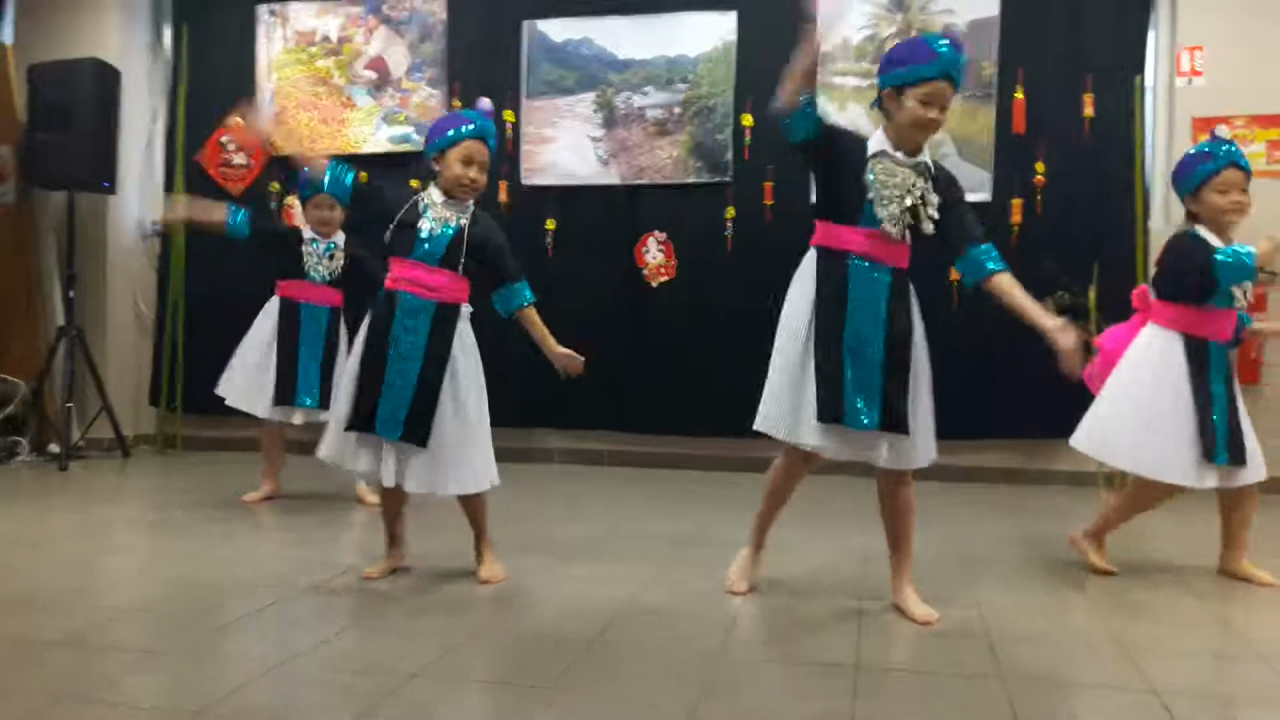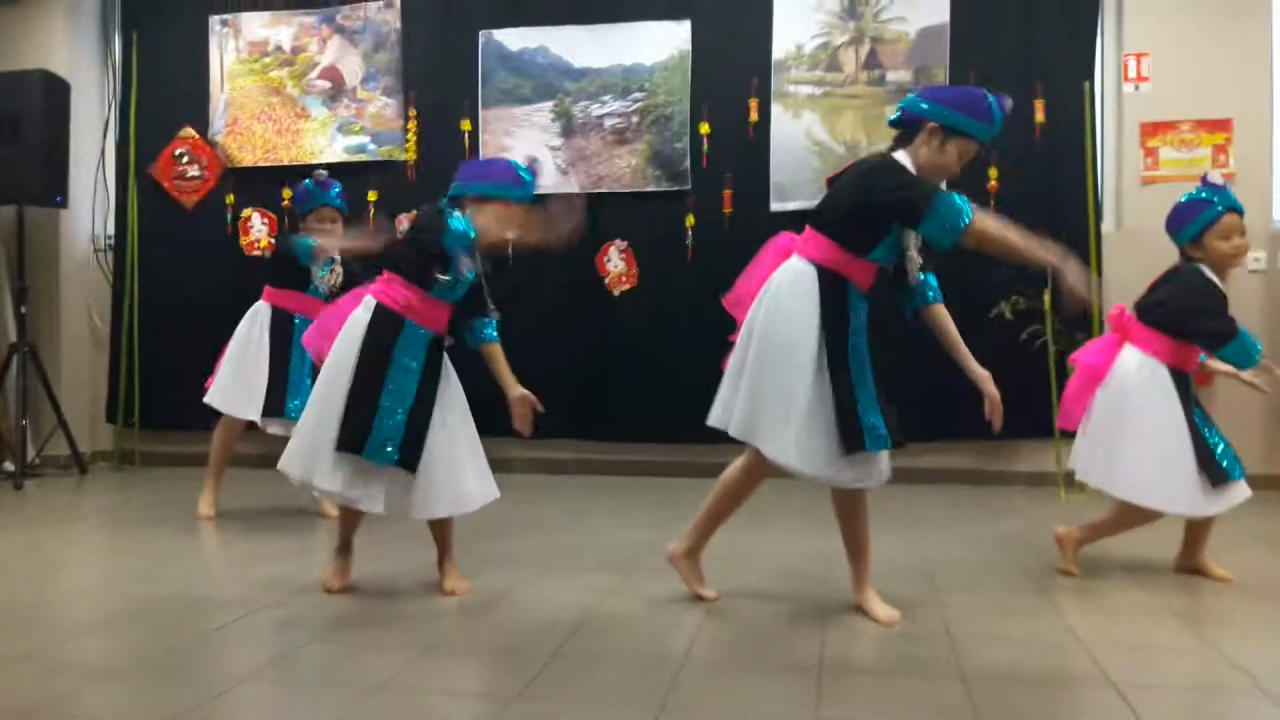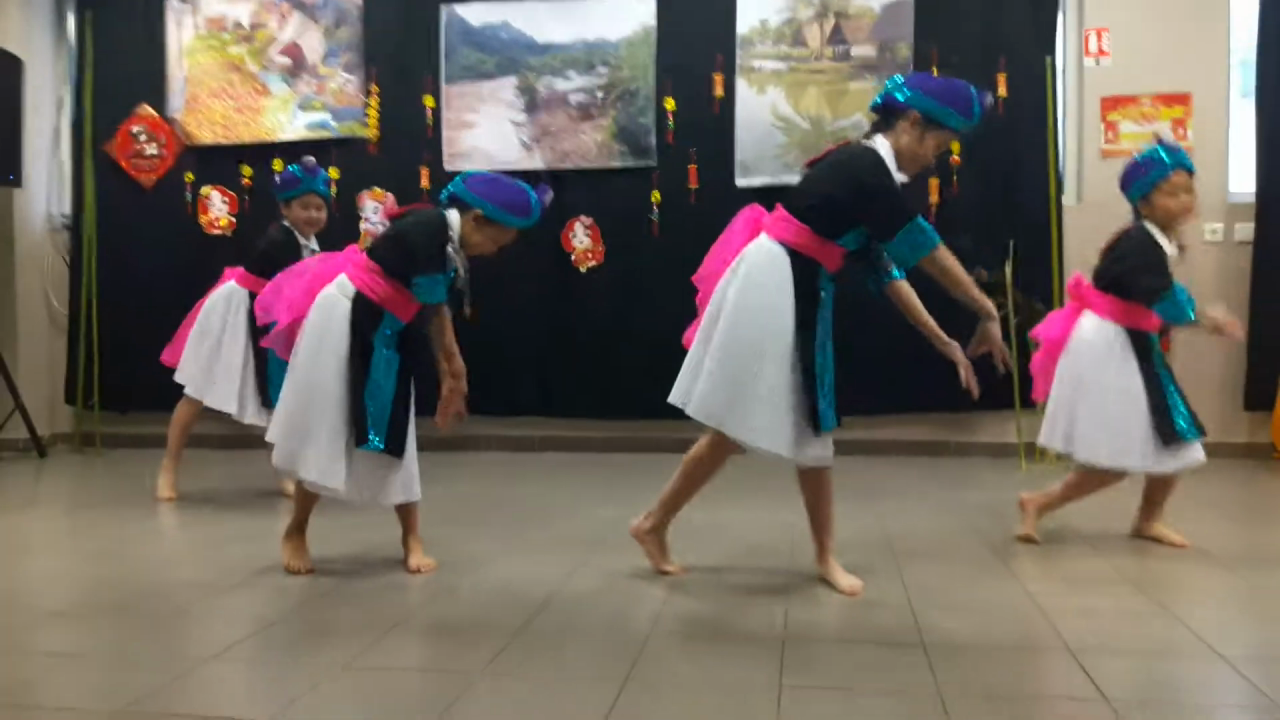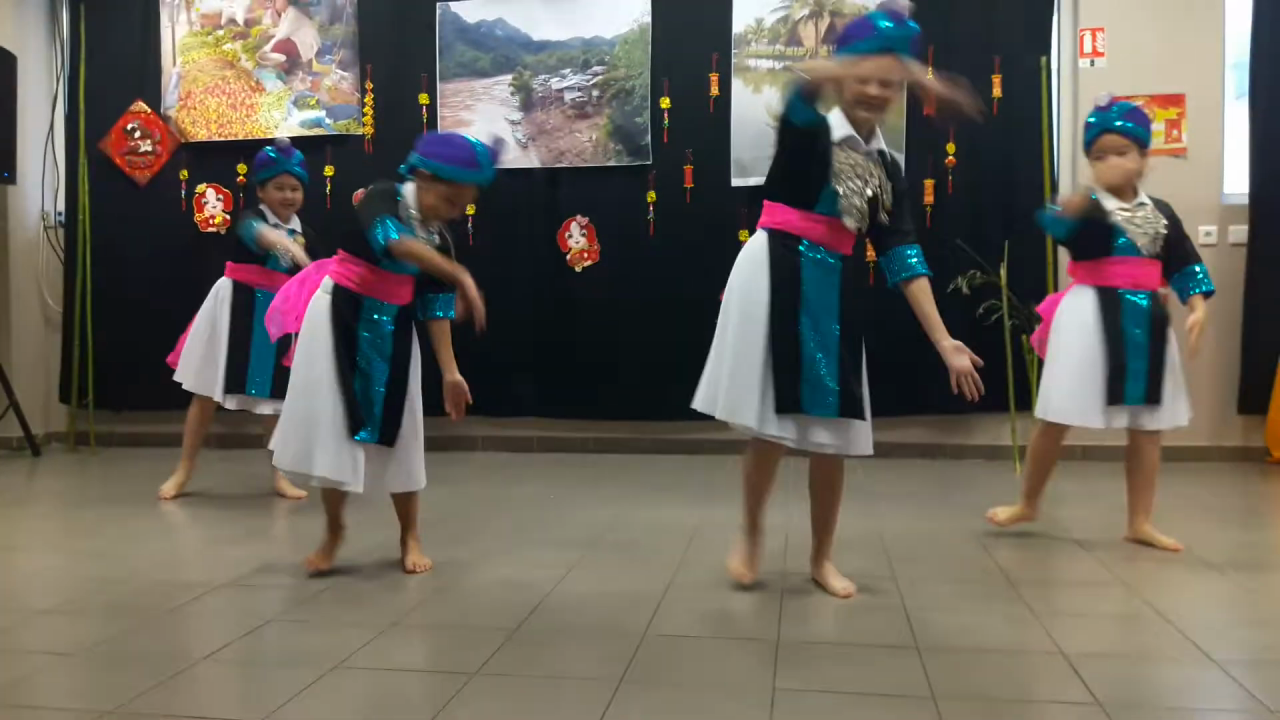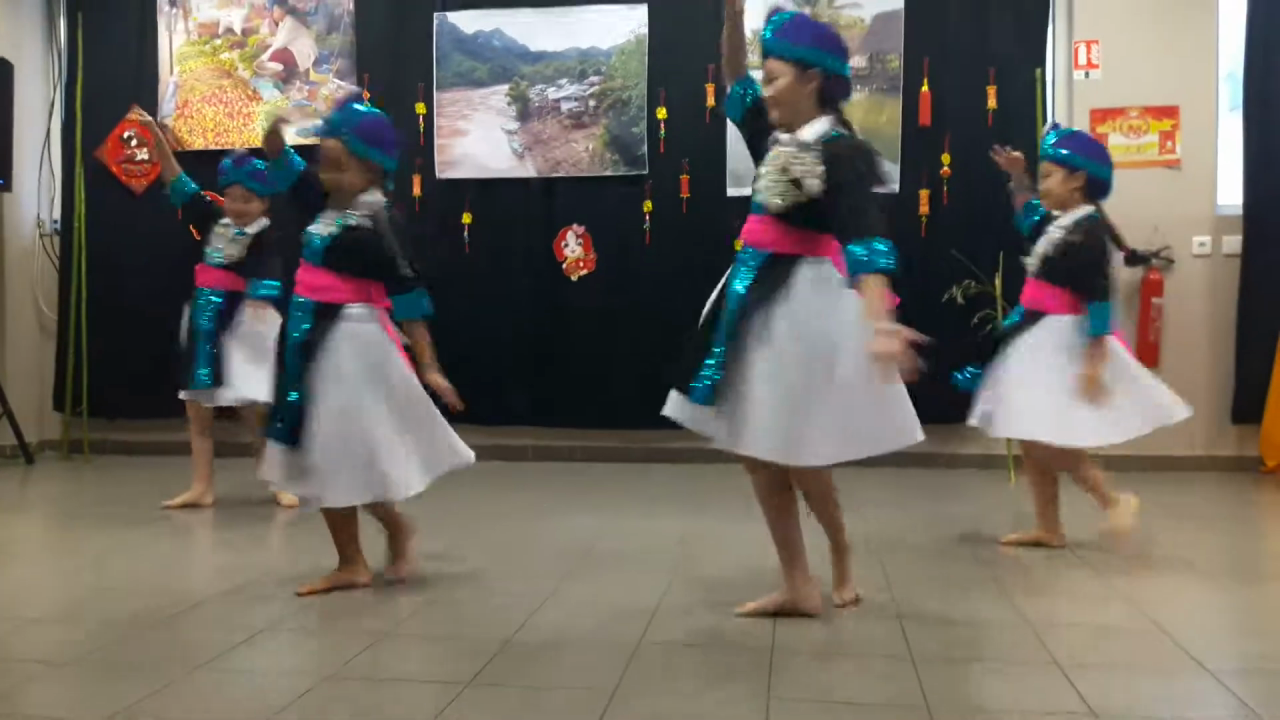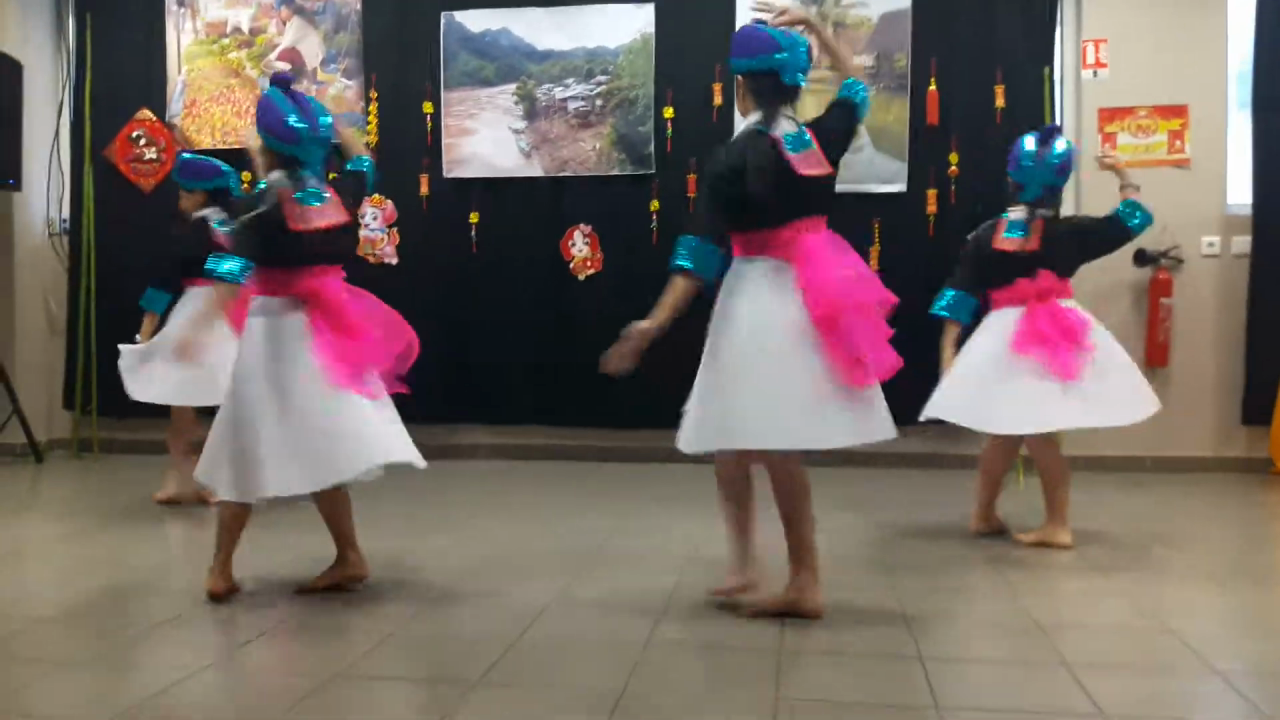
dt=0.3s
person 1, frame 1
left shoulder: (940, 182)
right shoulder: (844, 152)
left elbow: (978, 259)
right elbow: (791, 112)
left wrist: (1044, 319)
right wrist: (812, 39)
left hip: (891, 307)
right hip: (830, 298)
left knee: (894, 450)
right knee: (803, 440)
left ankle: (903, 585)
right ankle: (754, 544)
person 1, frame 2
left shoulder: (908, 206)
right shoulder: (881, 178)
left elbow: (922, 289)
right elbow: (965, 222)
left wrist: (973, 369)
right wrist: (1055, 258)
left hip: (839, 317)
right hip: (806, 308)
left knee: (850, 456)
right knee: (776, 450)
left ankle: (862, 586)
right ankle: (688, 547)
person 1, frame 3
left shoulder: (873, 183)
right shoulder: (860, 170)
left elbow: (889, 264)
right elbow: (923, 248)
left wrist: (939, 337)
right wrist: (986, 311)
left hip: (803, 295)
right hip: (773, 290)
left knee: (809, 432)
right knee: (745, 428)
left ankle: (825, 559)
right ankle: (652, 524)
person 1, frame 4
left shoulder: (886, 170)
right shoulder: (806, 132)
left elbow: (904, 257)
right elbow: (810, 79)
left wrist: (942, 341)
right wrist: (919, 74)
left hip: (832, 289)
right hip: (776, 277)
left knee: (829, 432)
right knee: (773, 425)
left ankle: (820, 559)
right ankle: (751, 533)
person 1, frame 5
left shoulder: (848, 151)
right shoulder: (776, 139)
left elbow: (866, 243)
right elbow: (738, 78)
left wrist: (881, 323)
left hip: (802, 297)
right hip: (756, 290)
left knee: (790, 451)
right knee: (755, 447)
left ankle: (841, 566)
right ankle: (798, 585)
person 1, frame 6
left shoulder: (734, 156)
right shoulder: (822, 138)
left elbow: (701, 246)
right elbow: (858, 86)
left wrist: (656, 322)
left hip: (761, 297)
right hip: (817, 293)
left knee: (767, 445)
right knee: (773, 445)
right ankle: (794, 579)
person 2, frame 1
left shoulder: (485, 228)
right shoulder: (406, 208)
left elbow: (512, 292)
left wrist: (552, 348)
left hip: (445, 334)
right hip: (392, 326)
left knee: (453, 442)
right knee: (389, 438)
left ankle: (484, 547)
right ankle: (395, 545)
person 2, frame 2
left shoulder: (477, 265)
right shoulder: (433, 225)
left elbow: (481, 327)
right elbow: (473, 233)
left wrist: (511, 388)
right wrist: (538, 229)
left hip: (426, 356)
right hip: (379, 341)
left knee: (437, 462)
right knee: (366, 455)
left ankle: (447, 561)
right ankle: (343, 552)
person 2, frame 3
left shoulder: (455, 259)
right shoulder: (426, 226)
left elbow: (438, 315)
right elbow: (433, 304)
left wrist: (450, 380)
right wrist: (456, 365)
left hip: (387, 336)
right hip: (346, 318)
left knee: (390, 436)
right knee: (328, 426)
left ankle: (411, 538)
right ankle: (295, 532)
person 2, frame 4
left shoulder: (438, 238)
right shoulder: (383, 198)
left elbow: (436, 303)
right elbow: (397, 243)
left wrist: (449, 369)
right wrist: (461, 275)
left hip: (391, 330)
right hip: (340, 318)
left knee: (395, 432)
right knee: (335, 426)
left ankle: (410, 536)
right ankle: (334, 529)
person 2, frame 5
left shoulder: (375, 225)
right shoulder: (331, 204)
left elbow: (408, 296)
right elbow: (292, 161)
left wrist: (432, 370)
right wrist: (276, 132)
left hip: (350, 336)
right hip: (311, 332)
left knee: (350, 449)
right knee: (317, 451)
left ankle: (397, 530)
right ankle: (351, 563)
person 2, frame 6
left shoulder: (267, 206)
right shoulder: (337, 196)
left elbow: (232, 264)
right elbow: (362, 163)
left wrist: (203, 327)
right wrist: (334, 127)
left hip: (278, 325)
right hip: (326, 327)
left knee: (257, 448)
right knee: (316, 446)
left ankle: (222, 569)
right ankle: (348, 557)
person 3, frame 1
left shoulder: (1222, 247)
right shoulder: (1188, 246)
right elbow: (1227, 270)
left hip: (1206, 365)
right hip: (1168, 362)
left knee: (1242, 468)
right knee: (1164, 473)
left ankle: (1234, 558)
right ankle: (1093, 534)
person 3, frame 2
left shoulder: (1195, 283)
right shoulder: (1196, 287)
right elbow: (1227, 340)
left wrist: (1218, 368)
right wrist: (1257, 362)
left hip: (1162, 384)
right hip: (1145, 384)
left knee: (1217, 476)
right knee: (1158, 493)
left ankle: (1192, 555)
right ankle: (1076, 535)
person 3, frame 3
left shoulder: (1160, 246)
right shoulder: (1136, 244)
right elbow: (1166, 299)
left wrist: (1202, 319)
right wrist: (1213, 318)
left hip: (1133, 349)
right hip: (1106, 348)
left knee: (1176, 443)
right knee: (1113, 459)
left ankle: (1148, 520)
right ankle: (1037, 504)
person 3, frame 4
left shoulder: (1161, 212)
right shoulder: (1089, 208)
left elbow: (1187, 265)
right elbow: (1054, 224)
left wrist: (1197, 307)
right wrist: (1096, 185)
left hip: (1142, 321)
right hip: (1092, 319)
left knee: (1147, 426)
right knee: (1056, 421)
left ankle: (1139, 523)
right ankle: (1027, 503)
person 3, frame 5
left shoulder: (1085, 235)
right shoulder: (1057, 225)
left elbow: (1096, 301)
right elbow: (1030, 218)
left wrist: (1096, 361)
right wrist: (1018, 179)
left hip: (1067, 340)
right hip: (1041, 337)
left knee: (1044, 436)
right knee: (1032, 437)
left ankle: (1114, 499)
right ankle: (1047, 524)
person 3, frame 6
left shoulder: (988, 234)
right shoulder: (1073, 231)
left elbow: (960, 290)
right elbow: (1135, 220)
left wrist: (949, 345)
right wrist: (1123, 176)
left hip: (1007, 334)
right hip: (1057, 332)
left knee: (1005, 431)
right knee: (1042, 436)
left ankle: (984, 514)
right ankle: (1056, 524)
person 4, frame 1
left shoulder: (353, 254)
right shoulder: (287, 239)
left elbow: (375, 290)
right elbow: (244, 222)
right wrist: (194, 210)
left hip: (328, 330)
right hip: (285, 326)
right knee: (272, 409)
left ankle: (360, 481)
right ankle: (271, 480)
person 4, frame 2
left shoulder: (341, 263)
right shoulder: (293, 248)
right elbow: (311, 249)
right wrist: (354, 243)
right hip: (271, 332)
right knee: (237, 414)
left ankle: (324, 494)
right ankle: (210, 490)
person 4, frame 3
left shoulder: (309, 247)
right shoulder: (279, 241)
right hip: (237, 313)
left knee: (282, 396)
right knee: (198, 394)
left ankle: (285, 474)
right ankle: (168, 471)
person 4, frame 4
left shoulder: (304, 234)
right shoulder: (254, 218)
right elbow: (254, 232)
right wrist: (286, 246)
right hip: (235, 309)
left knee: (276, 395)
right knee: (206, 393)
left ankle: (279, 475)
right ankle: (182, 471)
person 4, frame 5
left shoulder: (267, 238)
right shoulder: (213, 224)
left elbow: (265, 283)
right elbow: (180, 187)
left wrist: (260, 326)
right wrist: (160, 146)
left hip: (241, 319)
right hip: (207, 316)
left knee: (253, 406)
right knee: (198, 405)
right ankle: (201, 487)
person 4, frame 6
left shoulder: (189, 234)
right shoulder: (234, 228)
left elbow: (163, 283)
left wrist: (145, 336)
left hip: (196, 316)
right hip: (224, 320)
left knee: (179, 405)
left ankle: (181, 484)
